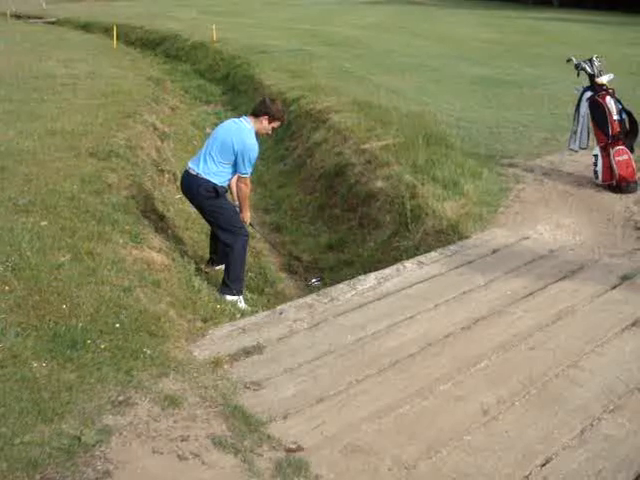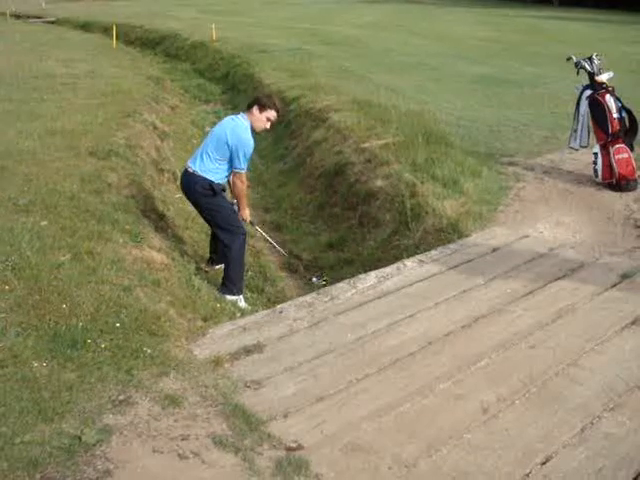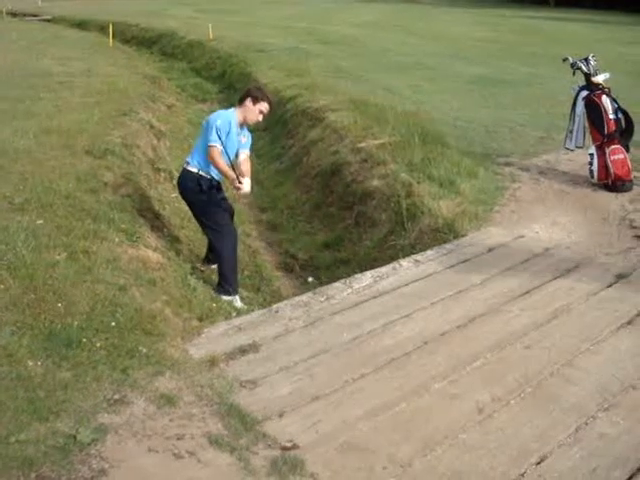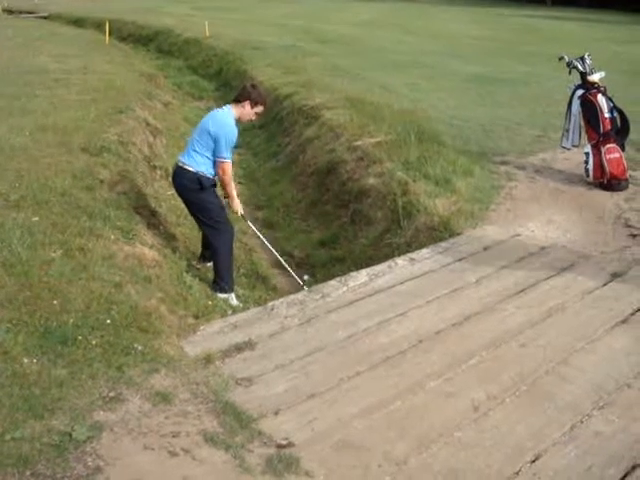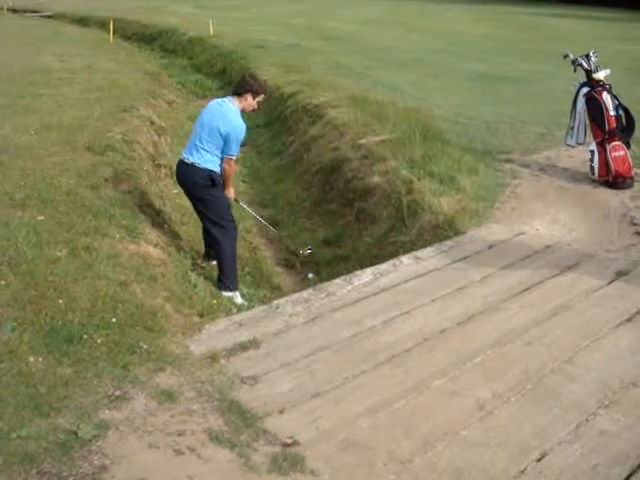
dt=0.4s
person 1, frame 1
left shoulder: (232, 123)
right shoulder: (249, 144)
right elbow: (243, 182)
left wrist: (236, 204)
right wrist: (245, 211)
left hip: (190, 179)
right hip: (204, 188)
left knee: (224, 217)
right knee: (239, 235)
left ankle: (217, 259)
right ankle: (232, 291)
person 1, frame 2
left shoulder: (232, 121)
right shoulder: (243, 137)
right elbow: (238, 178)
left wrist: (239, 203)
right wrist: (242, 208)
left hip: (193, 179)
right hip: (203, 186)
left knee: (225, 217)
right knee: (236, 233)
left ankle: (216, 259)
right ankle: (232, 291)
person 1, frame 3
left shoulder: (245, 133)
right shoulder: (221, 119)
left elbow: (243, 159)
right elbow: (213, 155)
left wrist: (246, 179)
right wrist: (233, 179)
left hip: (209, 181)
right hip: (195, 181)
left knee: (226, 215)
right knee: (227, 233)
left ankle: (211, 259)
right ankle: (227, 290)
person 1, frame 4
left shoulder: (221, 114)
right shoulder: (228, 128)
left elbow: (226, 164)
right elbow: (222, 169)
left wrist: (233, 195)
right wrist: (233, 199)
left hip: (184, 173)
right hip: (193, 180)
left knee: (214, 214)
right knee: (223, 230)
left ankle: (207, 255)
right ankle: (223, 287)
person 1, frame 5
left shoulder: (214, 104)
right shoulder: (237, 124)
right elbow: (228, 164)
left wrist: (222, 184)
right wrist: (228, 188)
left hip: (184, 167)
right hip: (201, 176)
left knee: (211, 215)
right knee: (226, 227)
left ankle: (212, 254)
right ankle: (228, 285)
